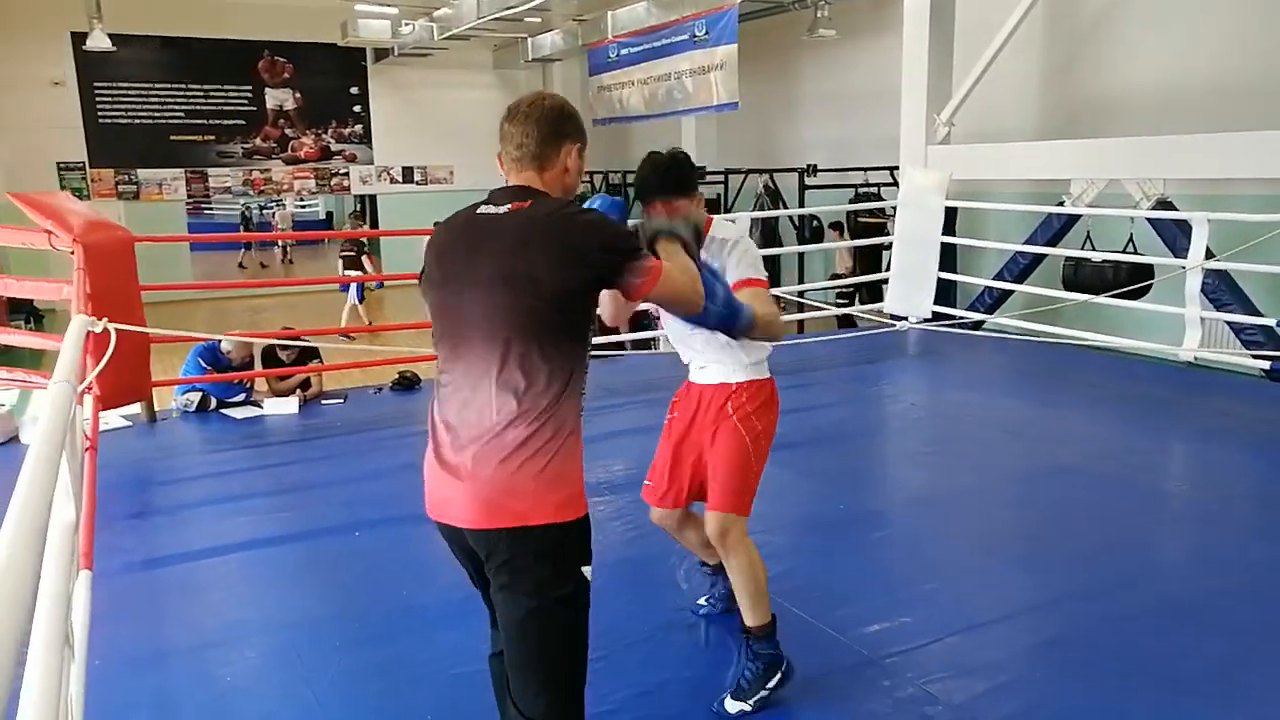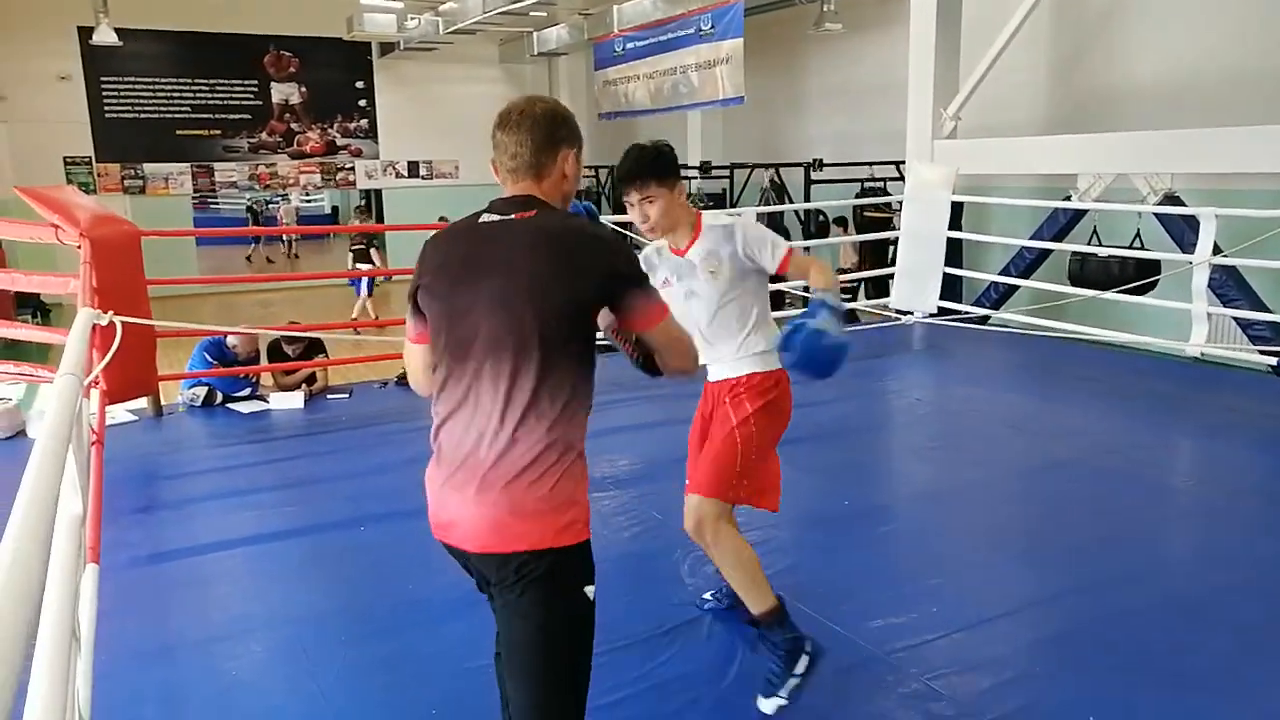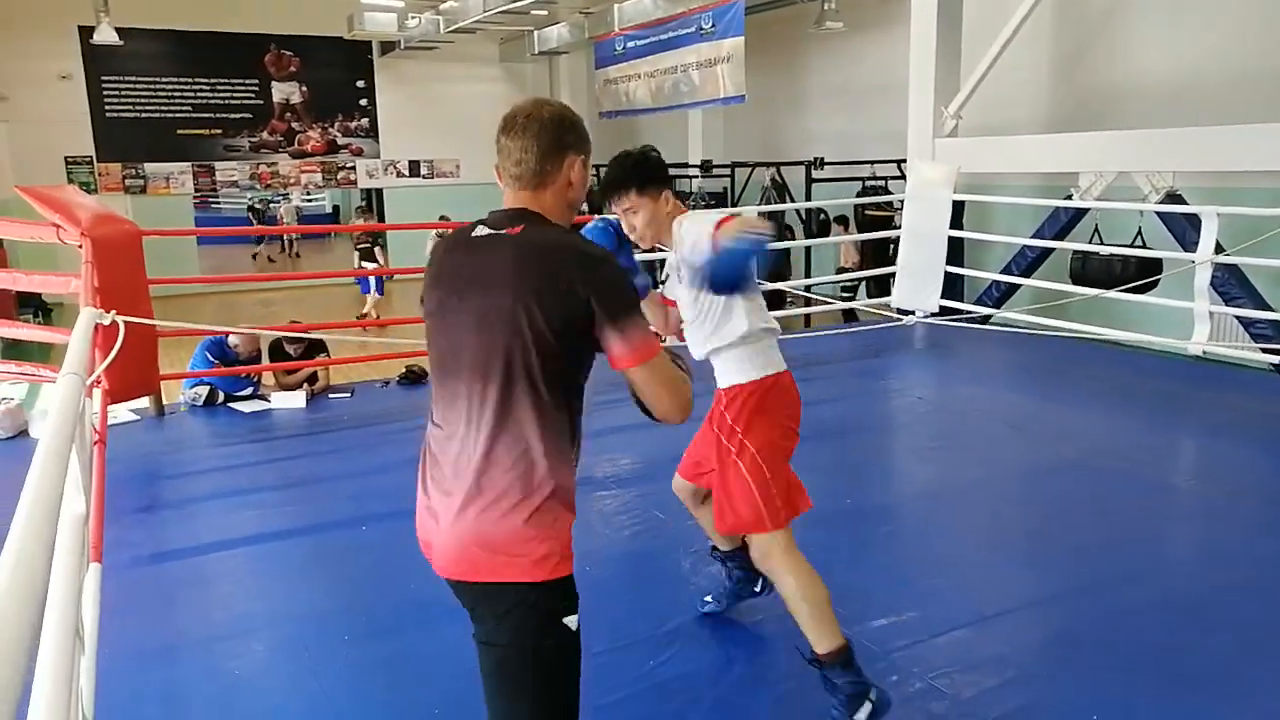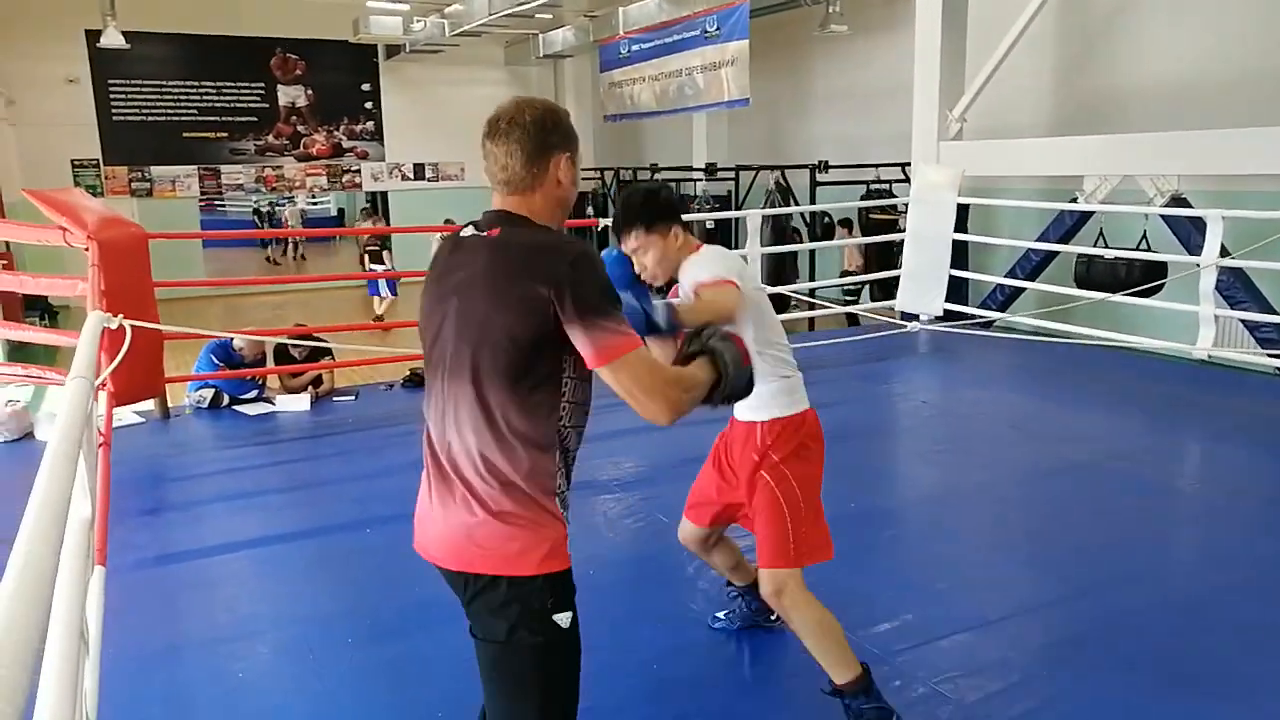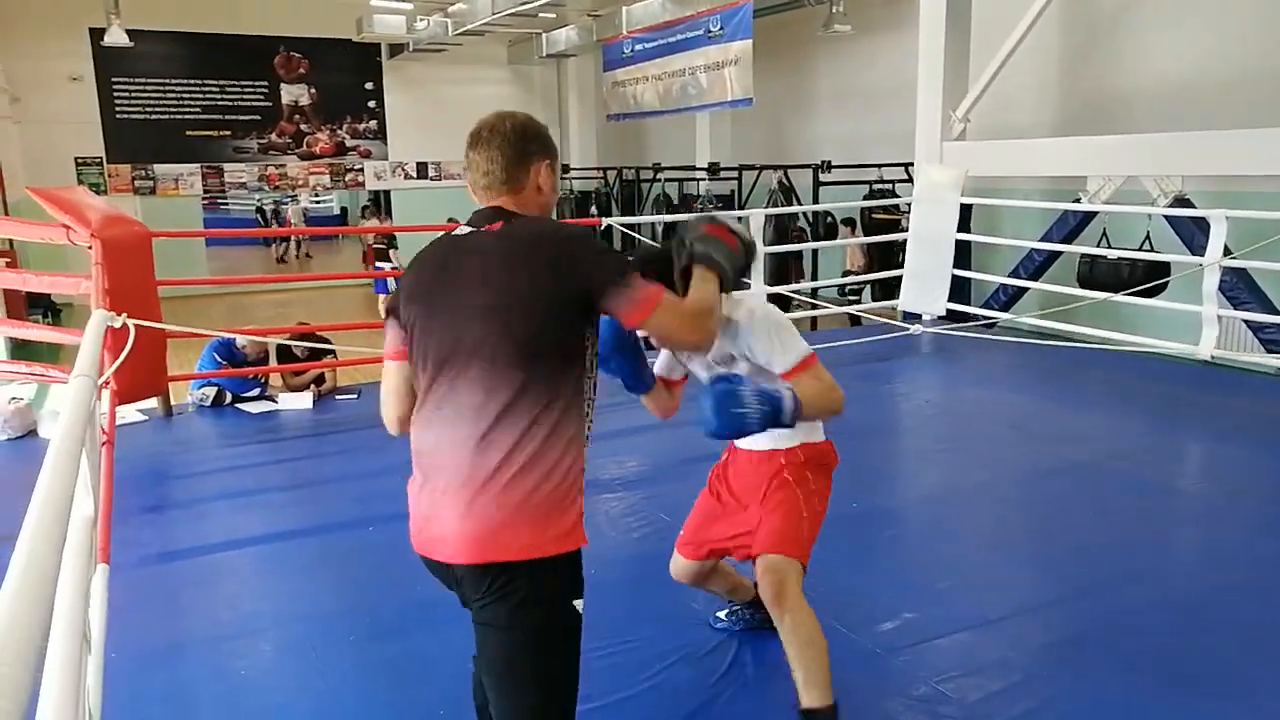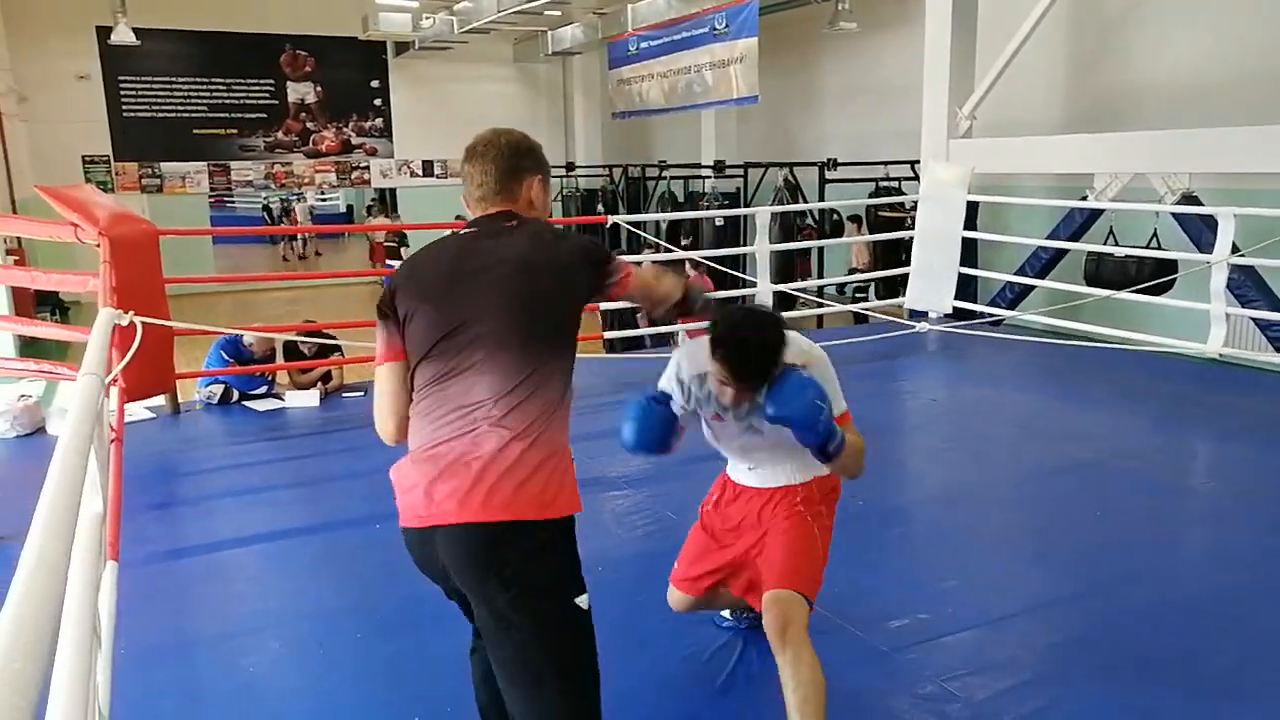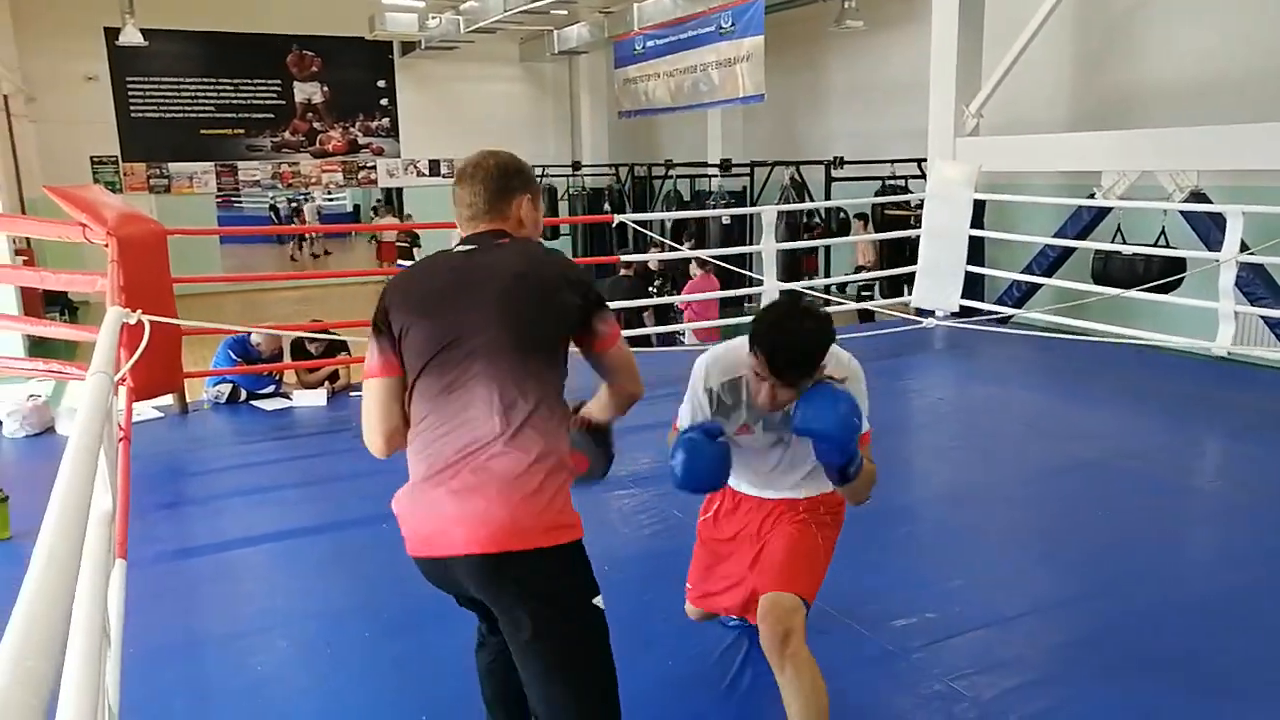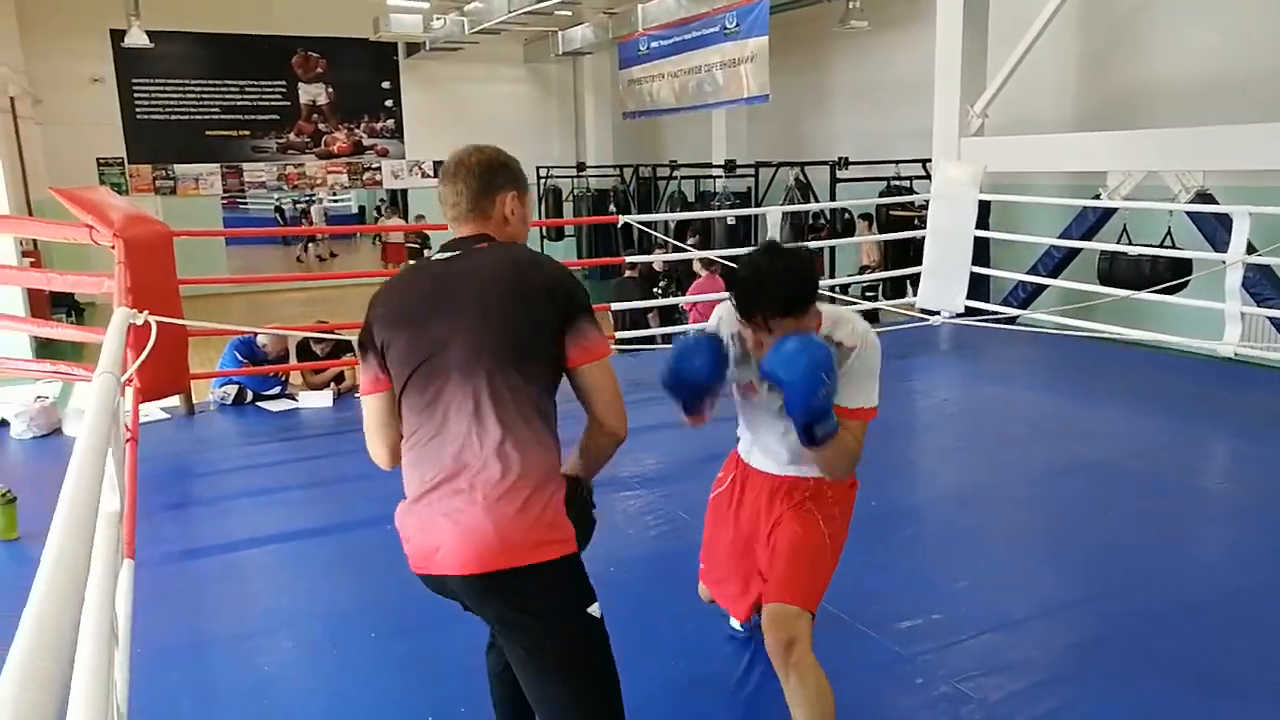
dt=0.1s
person 1, frame 1
left shoulder: (445, 239)
right shoulder: (580, 233)
right elbow: (690, 297)
right wrist: (670, 240)
left hip: (452, 496)
right hip: (531, 503)
left knee: (518, 650)
person 1, frame 2
left shoulder: (441, 250)
right shoulder: (589, 249)
right elbow: (679, 359)
right wrist: (632, 332)
left hip: (453, 509)
right hip: (534, 521)
left knee: (521, 643)
person 1, frame 3
left shoulder: (452, 258)
right shoulder: (582, 266)
right elbow: (671, 405)
right wrist: (673, 371)
left hip: (445, 527)
right hip: (518, 547)
person 1, frame 4
left shoulder: (448, 257)
right shoulder: (561, 262)
right elbow: (660, 404)
right wrist: (711, 364)
left hip: (447, 527)
right hip: (514, 543)
person 1, frame 5
left shoulder: (421, 271)
right shoulder: (567, 250)
left elbow: (398, 416)
right elbow: (693, 333)
right wrist: (709, 264)
left hip: (438, 526)
right hip: (524, 533)
left knee: (503, 659)
person 1, frame 6
left shoulder: (409, 275)
right shoulder: (560, 248)
left elbow: (391, 427)
right elbow: (662, 293)
right wrist: (685, 287)
left hip: (423, 513)
right hip: (517, 512)
left knee: (499, 644)
person 1, frame 7
left shoulder: (403, 290)
right shoulder: (557, 273)
left elbow: (382, 439)
right elbow: (628, 386)
right wrist: (588, 417)
left hip: (429, 532)
right hip: (529, 530)
left knee: (506, 632)
person 1, frame 8
left shoulder: (390, 300)
right shoulder: (544, 277)
left elbow: (385, 451)
right elbow: (611, 424)
right wrist: (578, 482)
left hip: (428, 545)
right hip: (522, 542)
left knee: (514, 641)
person 2, frame 1
left shoulder: (733, 245)
left elbow: (768, 320)
right elbow: (612, 315)
left hip: (745, 395)
right hip: (695, 392)
left knee: (720, 526)
right knee: (666, 511)
left ankle: (767, 657)
right ankle: (727, 581)
person 2, frame 2
left shoulder: (732, 232)
right shoulder: (654, 257)
left elbow: (815, 270)
left wrist: (823, 311)
left hip: (757, 388)
right hip: (719, 388)
left knee: (702, 517)
right knee: (707, 508)
left ankle: (785, 639)
right ankle: (743, 585)
person 2, frame 3
left shoulder: (697, 229)
right shoulder: (676, 251)
left elbow: (750, 225)
right elbow: (666, 325)
left wrist: (739, 249)
left hip: (757, 397)
right hip: (738, 395)
left knee: (770, 547)
right knee: (687, 488)
right ankle: (740, 572)
person 2, frame 4
left shoulder: (714, 268)
right shoulder: (692, 279)
left elbow: (719, 309)
left wrist: (654, 314)
right wrist: (632, 300)
left hip: (780, 435)
right hip: (746, 427)
left knee: (781, 585)
right knee: (693, 535)
right ankle: (754, 599)
person 2, frame 5
left shoulder: (752, 320)
left elbow: (829, 401)
right elbow: (661, 406)
left wrist: (772, 408)
right wrist: (625, 366)
left hip: (796, 462)
right hip: (740, 460)
left knee: (779, 586)
right knee: (686, 569)
right ankle: (754, 604)
person 2, frame 6
left shoulder: (807, 364)
right shoulder: (690, 361)
left elbow: (854, 463)
right elbow: (660, 427)
left wrist: (824, 440)
right wrist: (652, 422)
left hip: (801, 494)
right hip: (737, 490)
left knee: (782, 620)
right knee: (683, 597)
right ankle: (754, 604)
person 2, frame 7
left shoulder: (841, 376)
right shoulder: (719, 364)
left elbow: (862, 488)
right elbow: (684, 448)
left wrist: (844, 458)
right wrist: (692, 455)
left hip: (805, 507)
right hip: (735, 499)
left knee: (779, 630)
right knee: (700, 607)
right ankle: (758, 603)
person 2, frame 8
left shoulder: (854, 344)
right shoulder: (726, 323)
left elbow: (841, 464)
right elbow: (693, 412)
left wrist: (815, 418)
right wrist: (692, 396)
left hip: (816, 490)
right hip: (746, 474)
left knee: (785, 637)
right knee: (714, 591)
right ankle: (763, 598)
